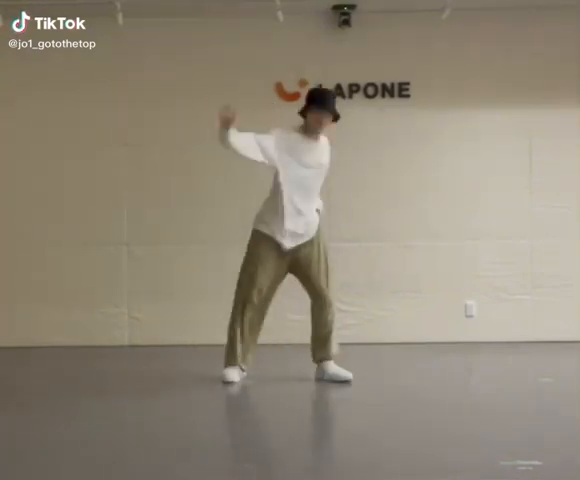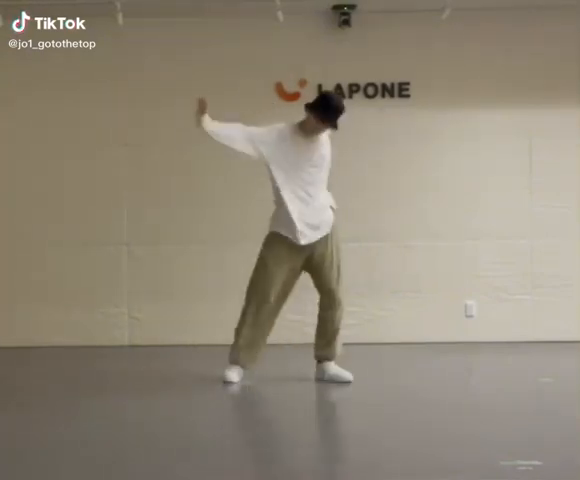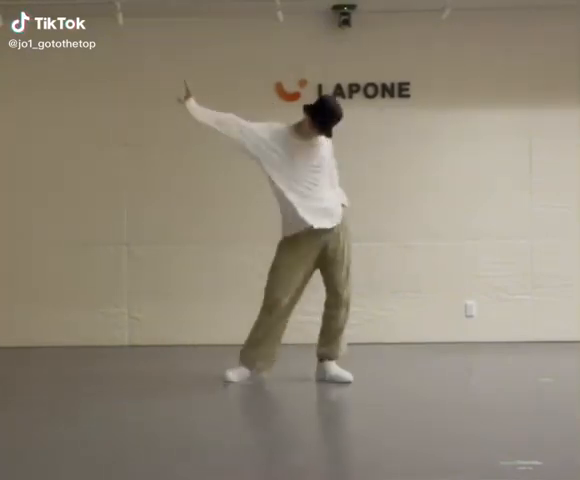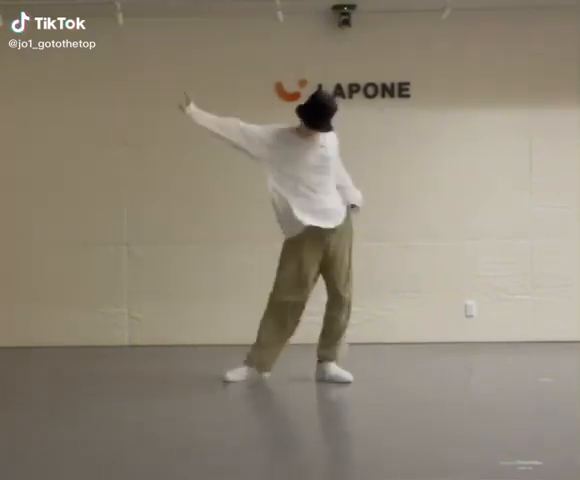
dt=0.1s
person 1, frame 1
left shoulder: (325, 144)
right shoulder: (283, 140)
right elbow: (249, 143)
right wrist: (228, 130)
left hip: (307, 232)
right hip: (270, 233)
left knee: (322, 296)
right knee: (250, 298)
left ankle: (325, 363)
right ankle: (236, 362)
person 1, frame 2
left shoulder: (324, 141)
right shoulder: (276, 136)
right elbow: (240, 133)
right wrist: (206, 121)
left hip: (323, 230)
right hip: (287, 232)
left knee: (332, 297)
right knee: (262, 298)
left ankle: (326, 363)
right ankle: (238, 362)
person 1, frame 3
left shoulder: (324, 142)
right shoulder: (271, 136)
right elbow: (232, 124)
right wrist: (193, 107)
left hip: (335, 227)
right hip: (300, 231)
left knee: (339, 297)
right knee: (278, 297)
left ankle: (328, 362)
right ankle: (252, 362)
person 1, frame 4
left shoulder: (331, 141)
right shoulder: (275, 138)
right elbow: (235, 129)
left wrist: (353, 197)
right wrist: (194, 111)
left hip: (338, 227)
right hip: (302, 232)
left knee: (341, 298)
right knee: (286, 299)
left ankle: (328, 363)
right ankle: (257, 363)
